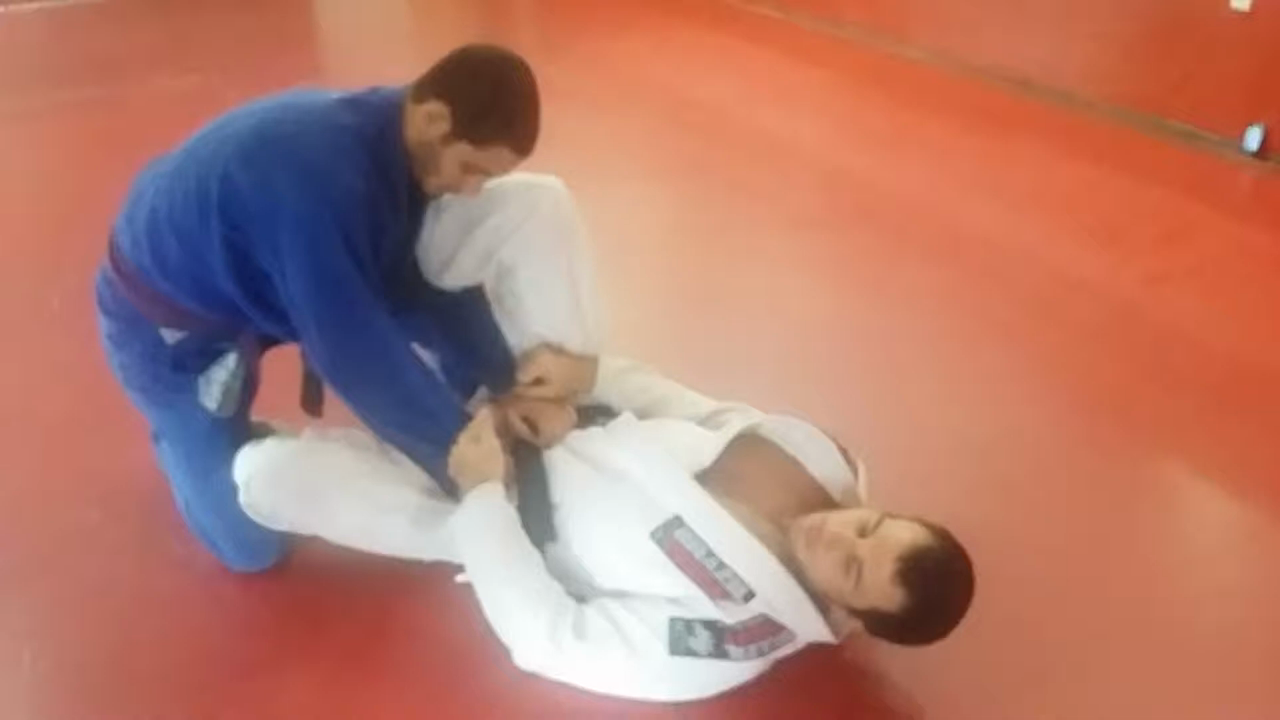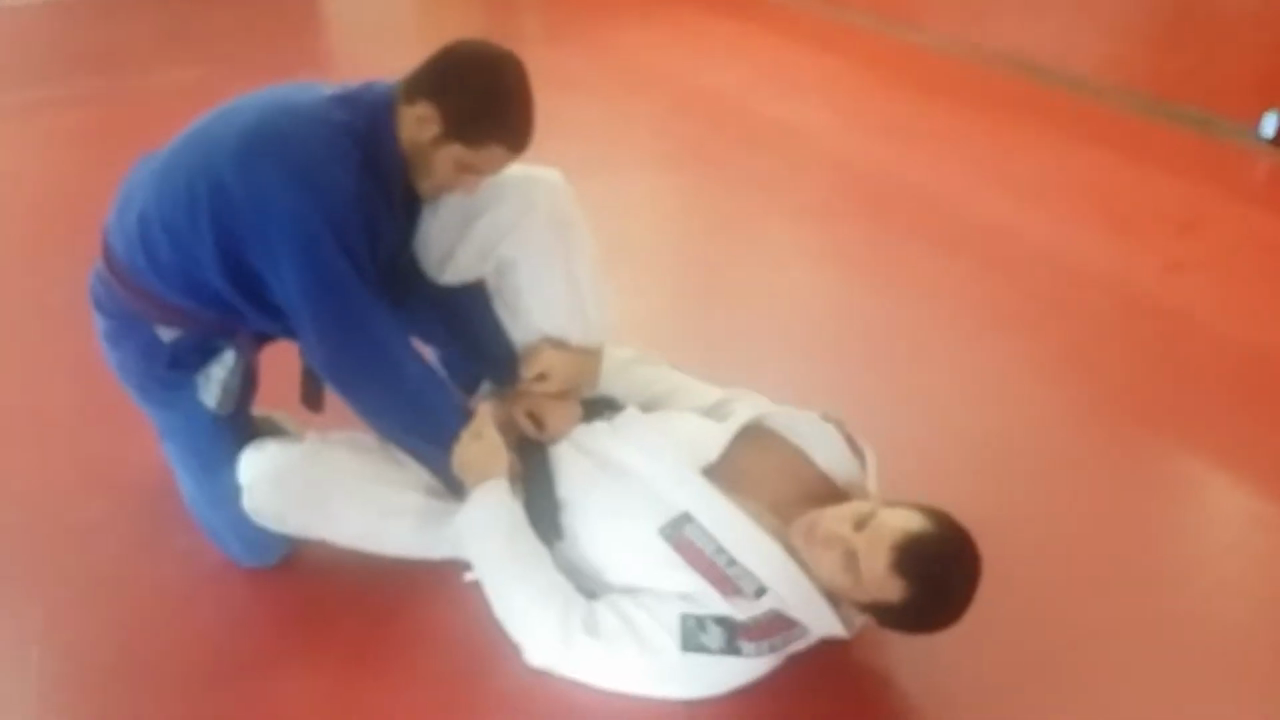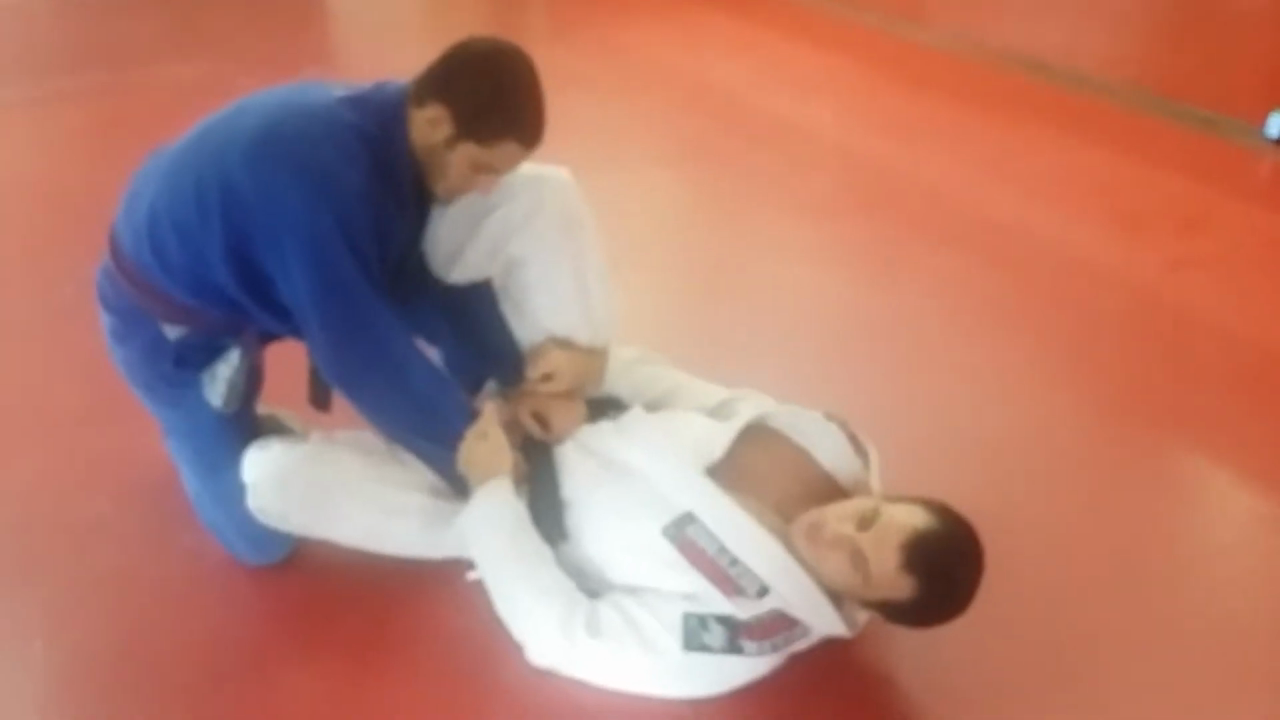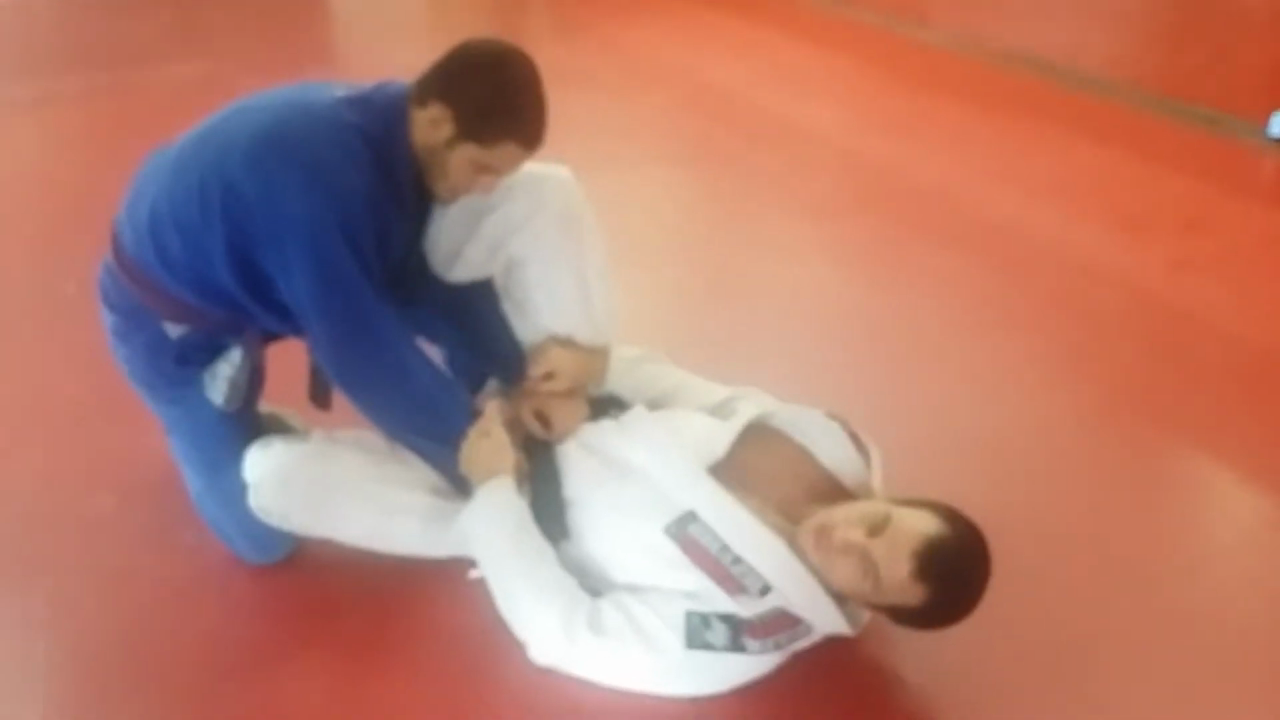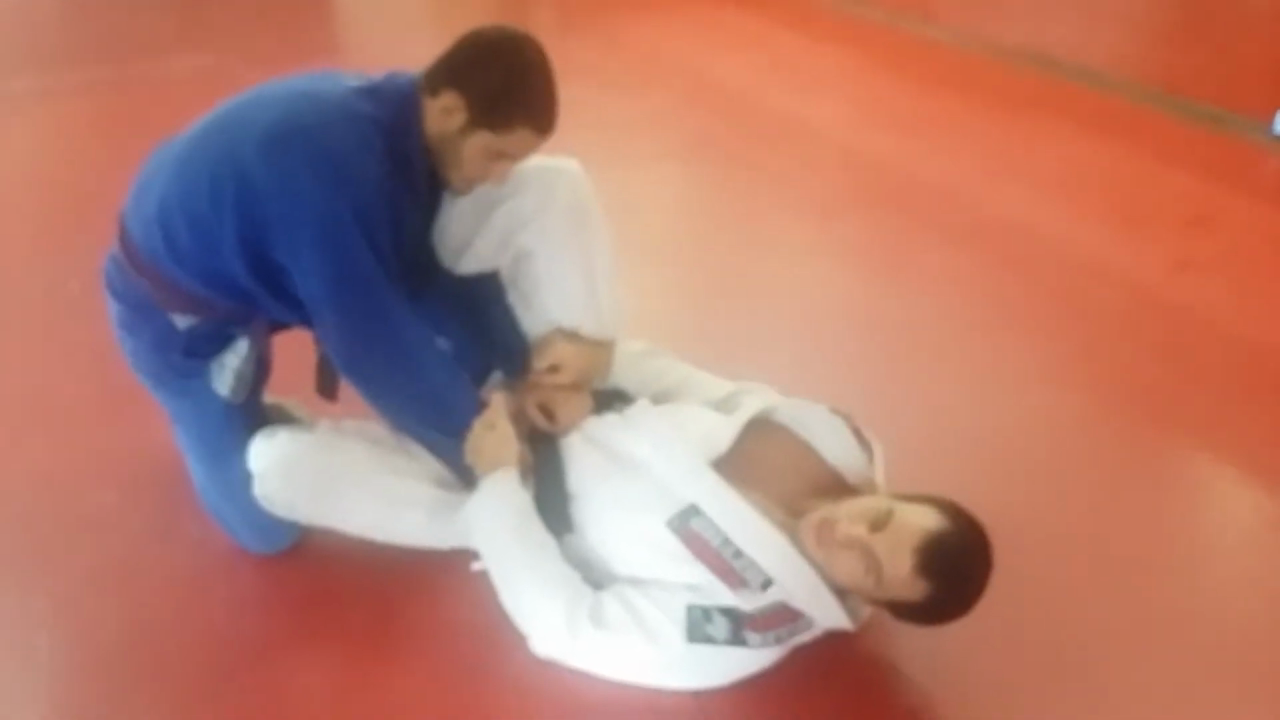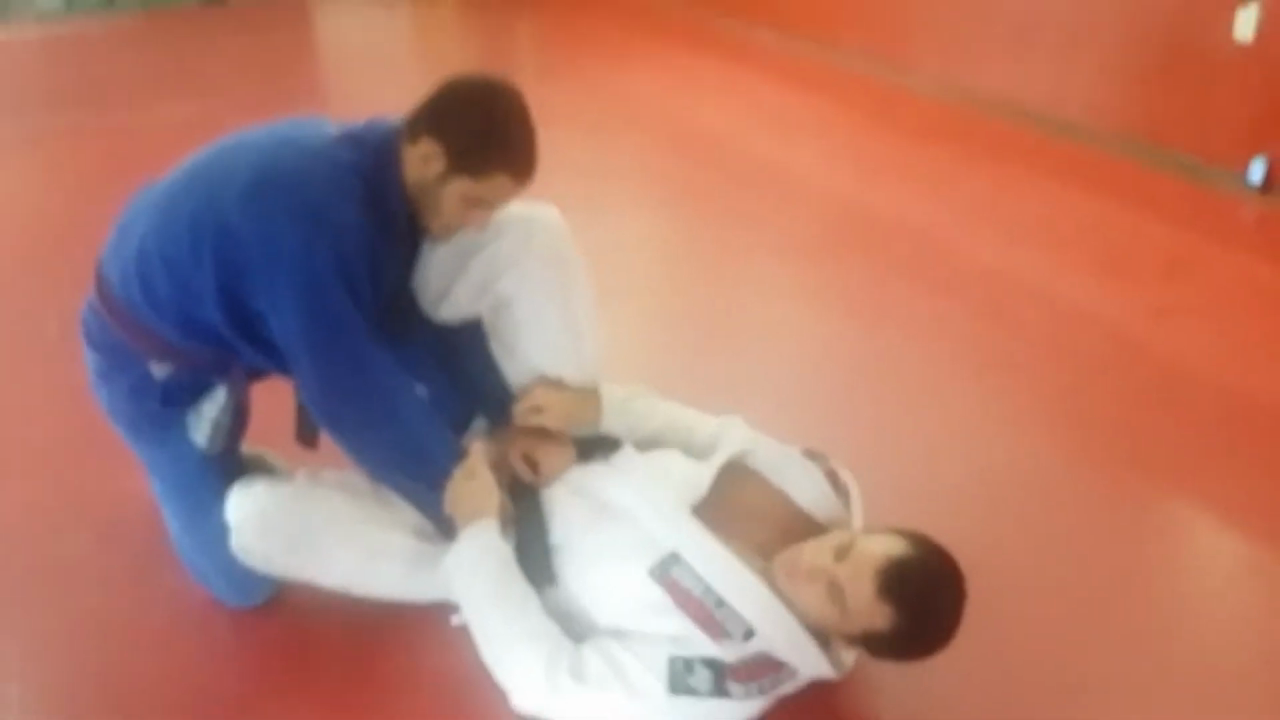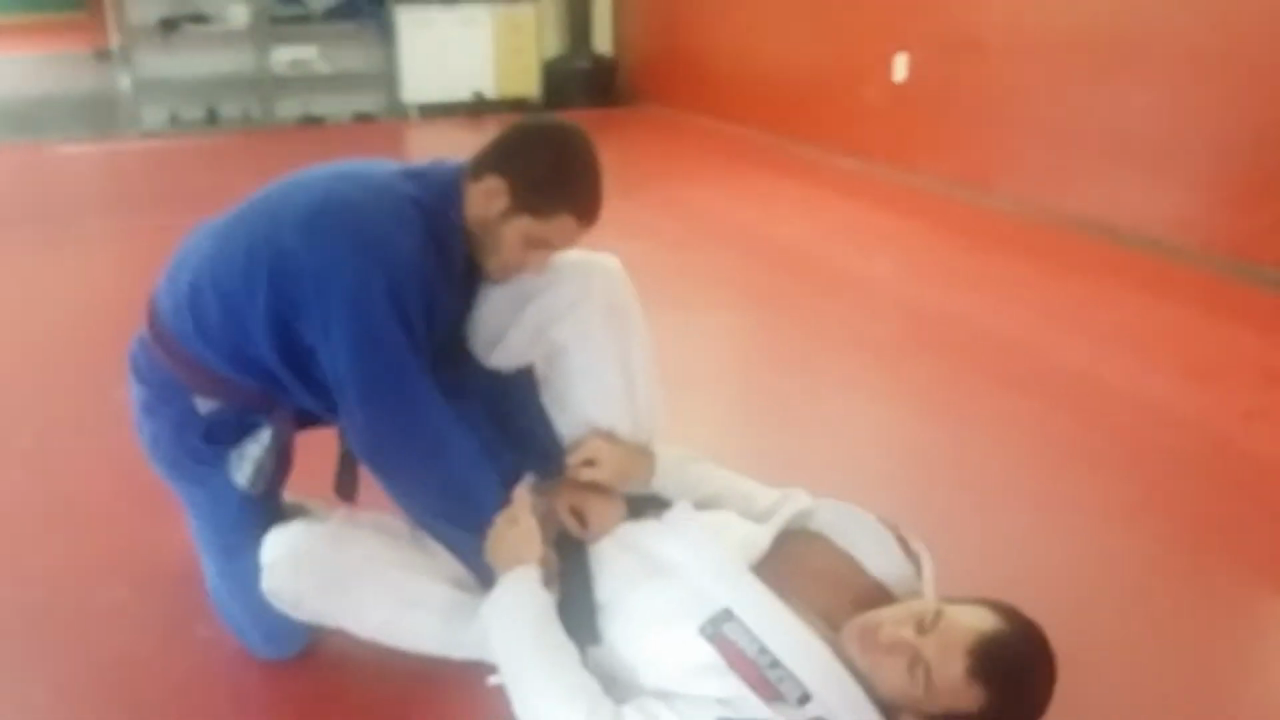
dt=0.7s
person 1, frame 1
left shoulder: (722, 644)
right shoulder: (824, 467)
left elbow: (548, 638)
right elbow: (700, 415)
left wrist: (481, 496)
left hip: (515, 515)
left knee: (267, 475)
left ankle: (231, 439)
person 1, frame 2
left shoulder: (730, 641)
right shoulder: (833, 454)
left elbow: (560, 636)
right elbow: (714, 406)
left wrist: (486, 495)
left hip: (522, 508)
left knee: (271, 478)
left ankle: (248, 436)
person 1, frame 3
left shoulder: (735, 638)
right shoulder: (837, 453)
left elbow: (561, 633)
right elbow: (712, 403)
left wrist: (491, 493)
left hip: (523, 510)
right hip: (569, 398)
left knee: (273, 476)
left ankle: (257, 435)
person 1, frame 4
left shoulder: (734, 638)
right shoulder: (837, 450)
left elbow: (563, 632)
right elbow: (709, 400)
left wrist: (493, 491)
left hip: (527, 509)
right hip: (570, 400)
left knee: (275, 476)
left ankle: (255, 433)
person 1, frame 5
left shoulder: (739, 632)
right shoulder: (840, 448)
left elbow: (565, 626)
right elbow: (721, 397)
left wrist: (496, 484)
left hip: (523, 498)
left knee: (277, 465)
left ankle: (264, 423)
person 1, frame 6
right shoulder: (821, 491)
right elbow: (718, 438)
left wrist: (477, 534)
right wrist: (595, 406)
left hip: (511, 552)
right hip: (580, 461)
left knee: (255, 514)
person 1, frame 7
right shoulder: (887, 558)
right elbow: (770, 509)
left wrist: (516, 582)
right wrist: (646, 466)
left hip: (551, 607)
right hip: (619, 510)
left knee: (291, 560)
person 2, frame 1
left shoulder: (386, 138)
right shoulder: (316, 172)
left elbow: (422, 281)
right elbow: (357, 349)
left wrist: (503, 384)
left hip: (245, 286)
right hip: (166, 319)
right knee: (252, 545)
right ankle: (185, 430)
person 2, frame 2
left shoulder: (377, 127)
right shoulder: (306, 173)
left elbow: (425, 275)
right elbow: (356, 348)
left wrist: (507, 379)
left hip: (241, 284)
right hip: (163, 318)
right knee: (259, 540)
right ankle: (197, 427)
person 2, frame 3
left shoulder: (388, 130)
right shoulder: (319, 174)
left elbow: (429, 276)
right elbow: (363, 349)
left wrist: (513, 375)
left hip: (245, 277)
right hip: (169, 314)
right knee: (262, 538)
right ankle: (206, 426)
person 2, frame 4
left shoulder: (388, 128)
right shoulder: (318, 174)
left elbow: (428, 277)
right elbow: (364, 349)
left wrist: (515, 371)
left hip: (251, 276)
right hip: (171, 313)
right knee: (264, 536)
right ankle: (211, 426)
person 2, frame 5
left shoulder: (397, 120)
right shoulder: (332, 166)
left elbow: (432, 270)
right elbow: (375, 342)
left wrist: (521, 361)
left hip: (257, 267)
right hip: (178, 303)
right knee: (269, 526)
right ankle: (213, 416)
person 2, frame 6
left shoulder: (376, 168)
right shoulder: (310, 214)
left elbow: (416, 317)
right elbow: (355, 391)
left wrist: (506, 415)
left hip: (235, 313)
right hip: (155, 353)
right knee: (245, 578)
person 2, frame 7
left shoulder: (443, 214)
right shoulder: (370, 246)
left elbow: (475, 366)
right elbow: (402, 432)
left wrist: (555, 474)
left hip: (292, 362)
right hip: (202, 390)
right knee: (278, 630)
right ankle: (232, 510)
